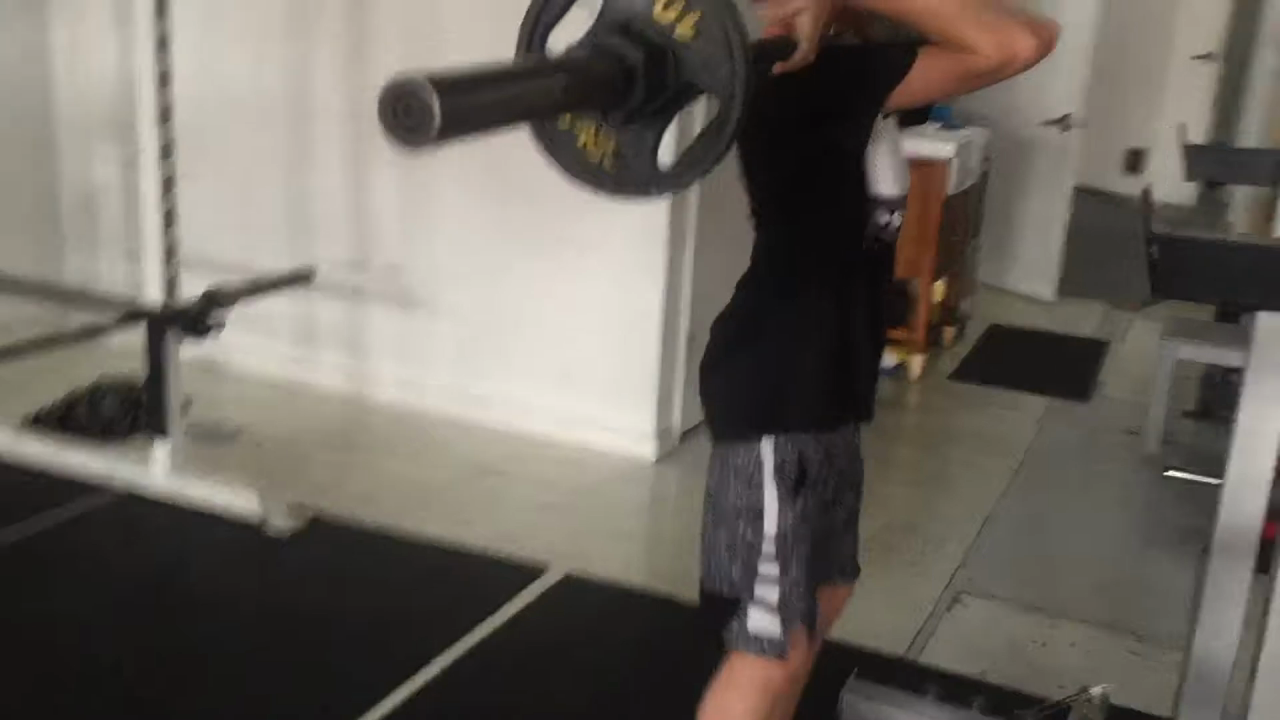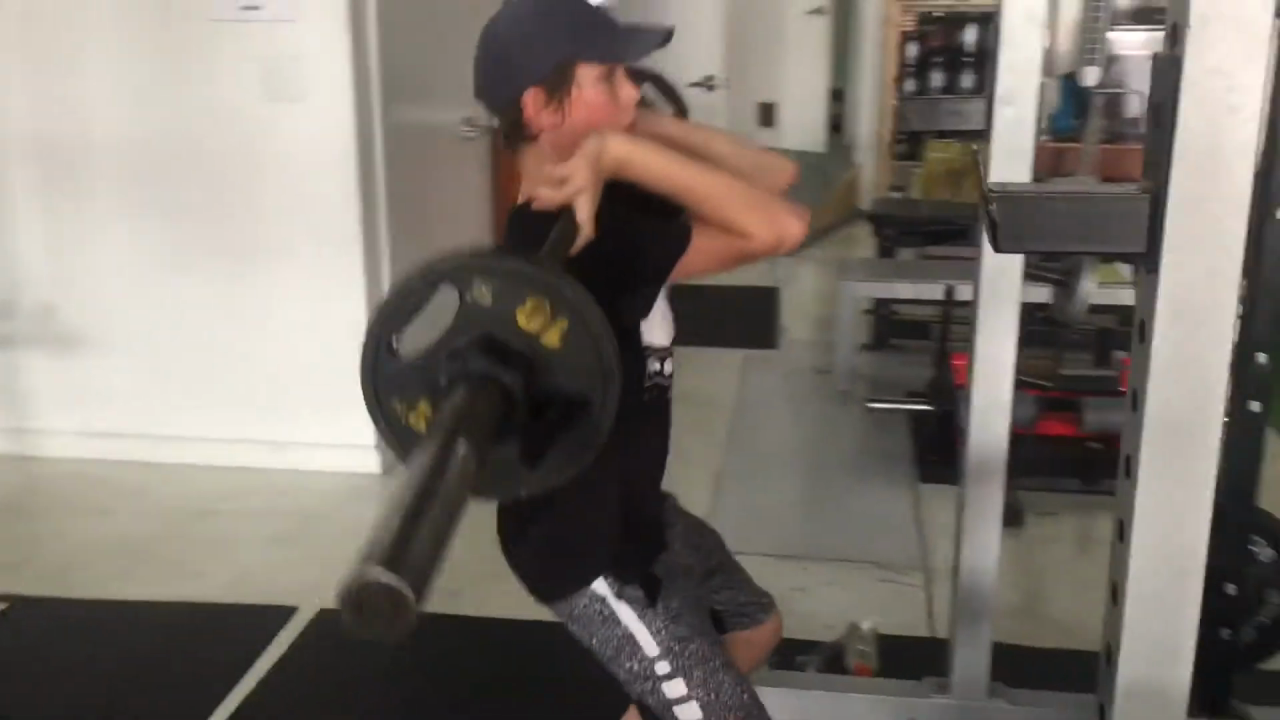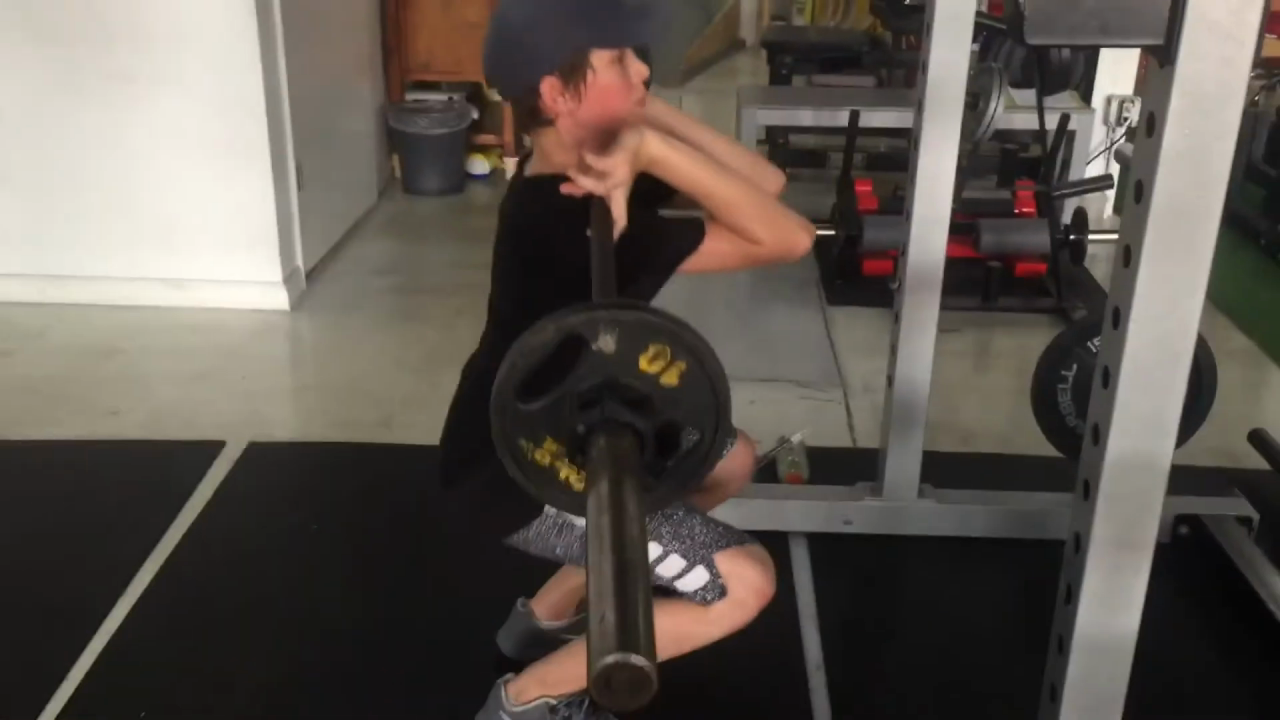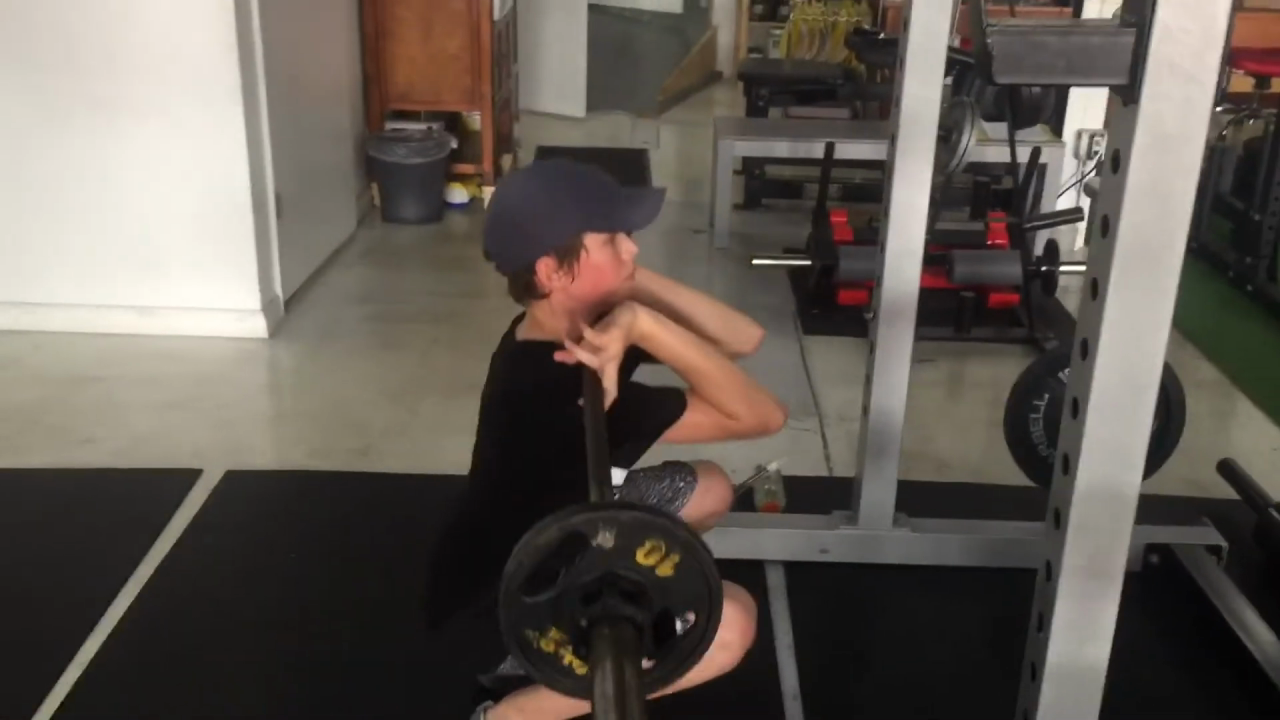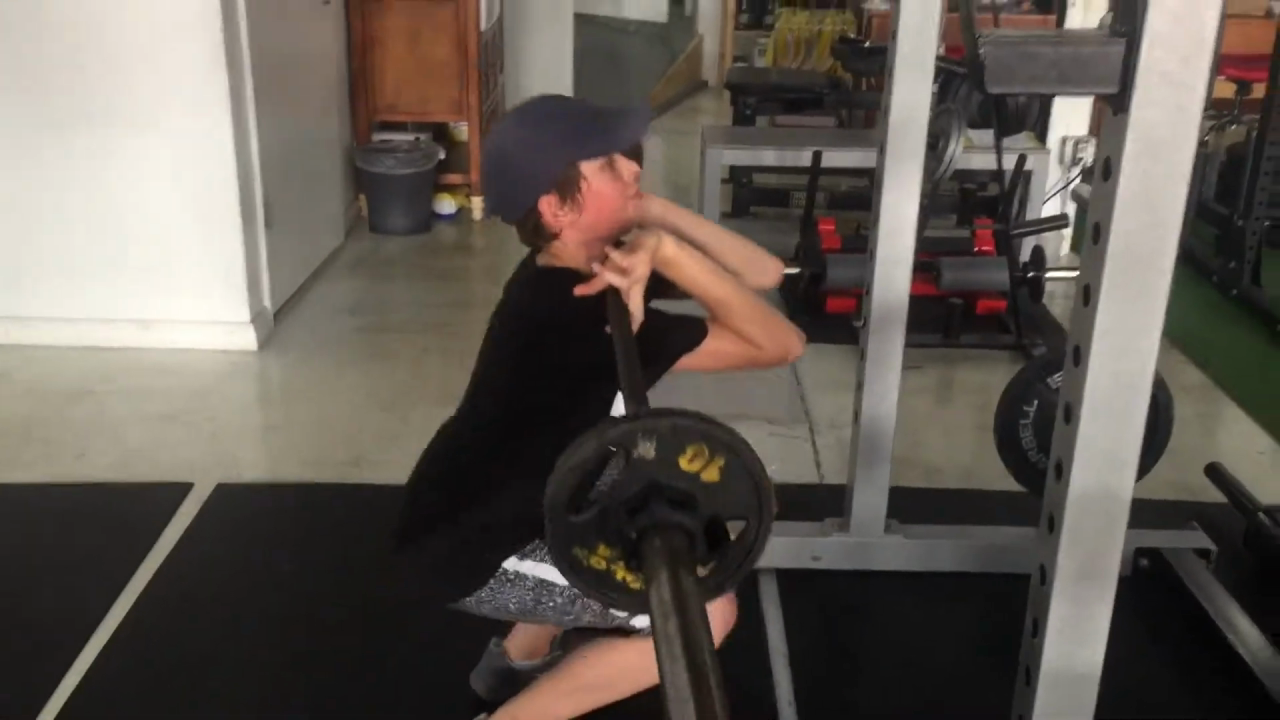
dt=0.7s
person 1, frame 1
left shoulder: (838, 75)
right shoulder: (800, 80)
left hip: (821, 389)
right hip: (772, 395)
left knee: (820, 600)
right knee: (770, 645)
person 1, frame 2
left shoulder: (607, 208)
right shoulder: (564, 237)
left elbow: (775, 176)
right elbow: (779, 228)
left wrist: (644, 128)
right wrist: (619, 153)
left hip: (631, 506)
right hip: (580, 537)
left knee: (751, 629)
person 1, frame 3
left shoulder: (583, 169)
right shoulder: (564, 217)
left elbow: (764, 183)
right elbow: (785, 238)
left wrist: (650, 116)
right wrist: (650, 150)
right hip: (517, 469)
left knee: (728, 460)
right knee: (743, 581)
left ankle: (548, 612)
person 1, frame 4
left shoulder: (577, 330)
right shoulder: (553, 387)
left elbow: (743, 339)
right elbow: (760, 414)
left wrist: (637, 287)
right wrist: (644, 326)
right hip: (492, 611)
left knee: (707, 490)
right knee: (728, 624)
person 1, frame 5
left shoulder: (591, 268)
right shoulder: (573, 315)
left elbow: (762, 274)
right elbow: (779, 342)
left wrist: (652, 214)
right wrist: (666, 251)
left hip: (513, 499)
right hip: (470, 543)
right knee: (706, 611)
left ankle: (519, 656)
